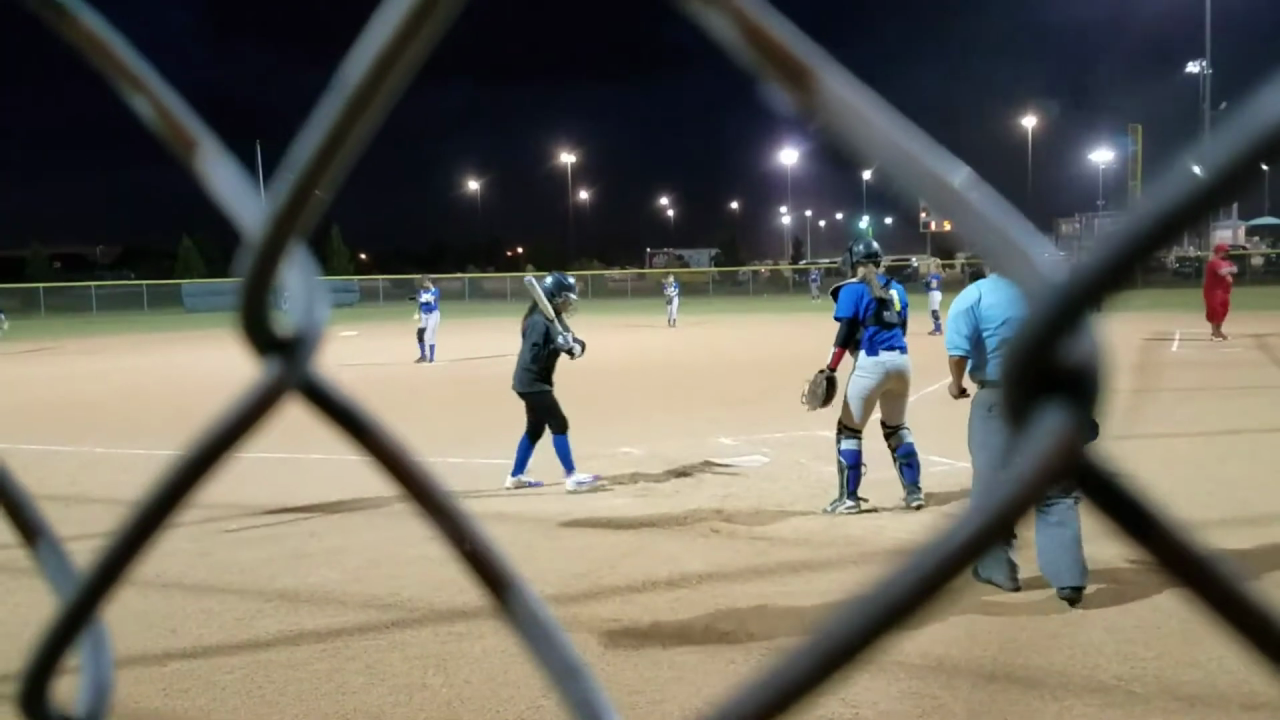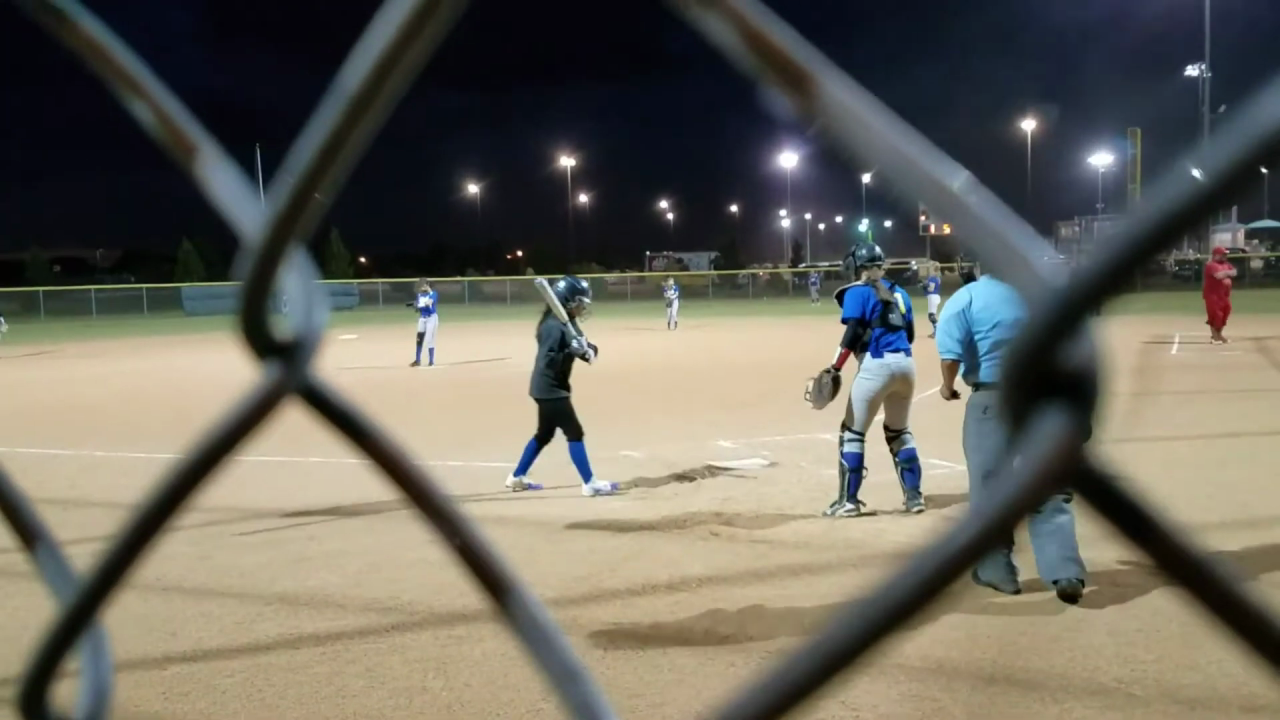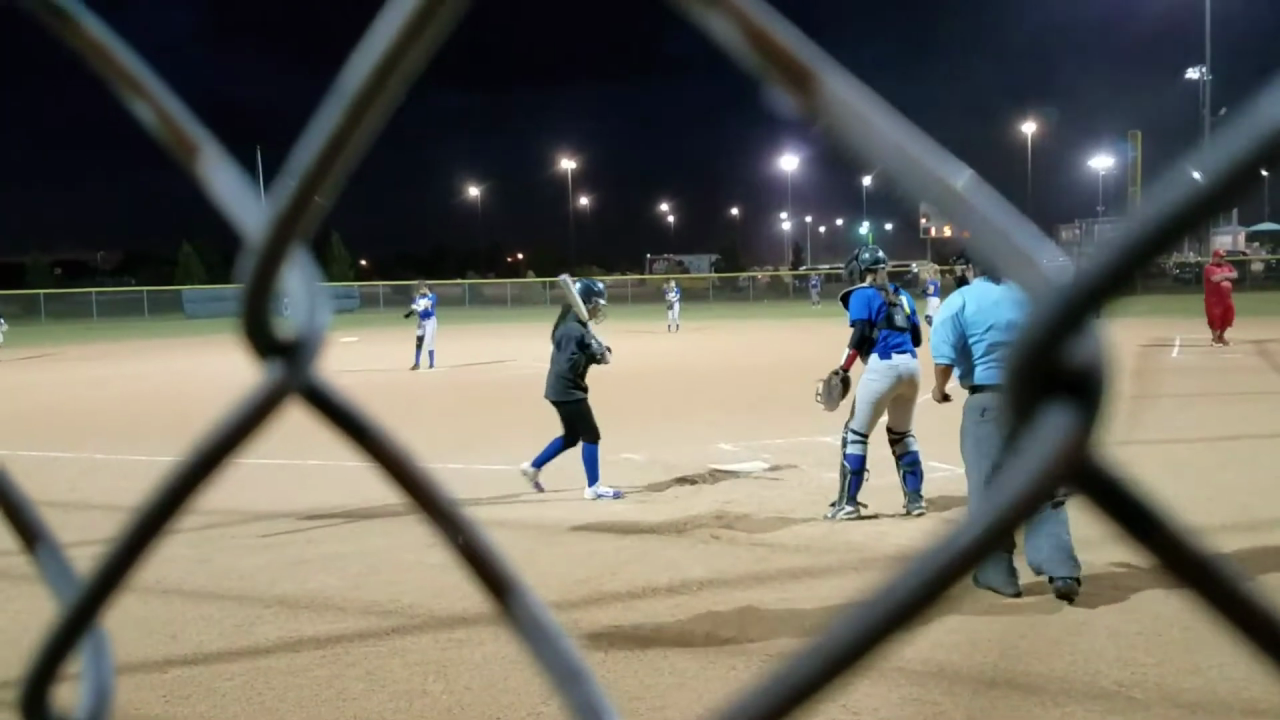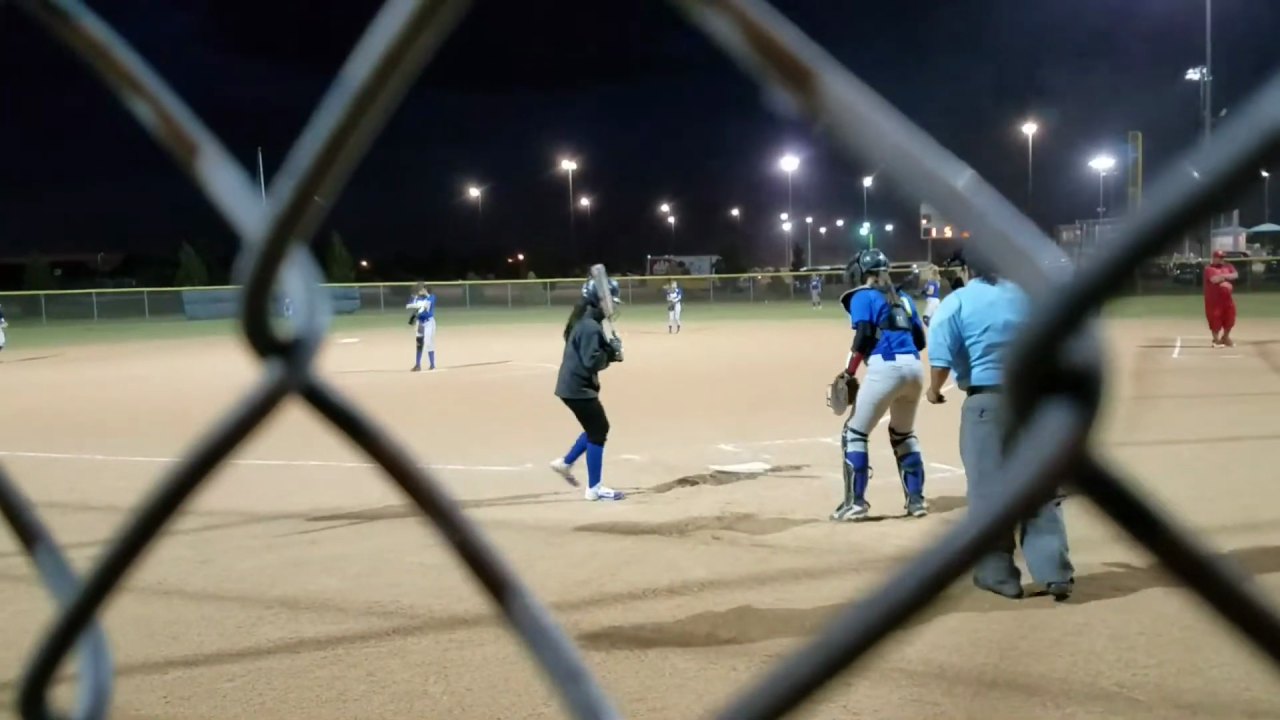
dt=0.1s
person 1, frame 1
left shoulder: (975, 295)
left elbow: (958, 350)
left wrist: (957, 382)
left hip: (997, 399)
left knee: (993, 484)
right knee: (1057, 490)
left ankle: (996, 566)
right ankle: (1069, 577)
person 1, frame 2
left shoulder: (965, 299)
left elbow: (950, 354)
left wrist: (948, 386)
left hip: (992, 400)
left knee: (989, 484)
right knee: (1050, 491)
left ankle: (997, 571)
right ankle: (1066, 573)
person 1, frame 3
left shoulder: (960, 301)
left elbow: (945, 357)
left wrist: (939, 387)
left hip: (989, 403)
left knee: (989, 488)
left ankle: (997, 572)
right ankle: (1062, 570)
person 1, frame 4
left shoulder: (956, 303)
right shoulder: (1031, 294)
left elbow: (942, 359)
left wrist: (934, 389)
left hip: (988, 402)
left knee: (990, 489)
left ankle: (999, 574)
right ankle: (1055, 573)
person 2, frame 1
left shoulder: (852, 289)
right shoulder: (896, 289)
left elbow: (846, 332)
right elbow: (901, 327)
left wrist: (830, 368)
left hip: (871, 363)
right hip: (901, 361)
left knee: (849, 430)
right knee: (897, 428)
left ankle: (849, 498)
right ankle: (913, 491)
person 2, frame 2
left shoulder: (856, 291)
right shoulder: (898, 292)
left elbow: (853, 332)
right elbow: (909, 334)
left wrist: (835, 367)
left hip: (877, 366)
right hip: (905, 364)
left knee: (852, 432)
right knee: (899, 431)
left ankle: (848, 500)
right ankle: (914, 496)
person 2, frame 3
left shoulder: (862, 294)
right shoulder: (902, 295)
left elbow: (861, 334)
right elbow: (916, 338)
left wrist: (843, 369)
left hip: (882, 367)
right hip: (910, 366)
left knee: (855, 434)
right knee: (902, 433)
left ankle: (848, 503)
right ankle: (915, 499)
person 2, frame 4
left shoulder: (863, 296)
right shoulder: (903, 298)
left elbow: (864, 336)
right elbow: (920, 340)
left wrist: (849, 372)
left hip: (885, 369)
right hip: (913, 368)
left knee: (854, 434)
right knee: (904, 434)
left ankle: (855, 503)
right ankle: (916, 501)
person 3, frame 1
left shoulder: (556, 320)
right shoulder: (538, 322)
left elbow: (573, 342)
right elbow: (533, 356)
left wrist: (576, 346)
right wrist: (557, 347)
left hip: (539, 382)
right hip: (531, 382)
left knee: (534, 429)
right knee: (559, 425)
left ankle: (516, 476)
right ankle: (571, 476)
person 3, frame 2
left shoulder: (568, 325)
right shoulder: (554, 327)
left elbow: (582, 347)
right elbow: (548, 362)
left wrist: (588, 350)
right wrist: (572, 352)
left hip: (551, 388)
right hip: (550, 389)
left knee: (544, 433)
right knee: (574, 432)
left ankle: (517, 477)
right ankle: (590, 483)
person 3, frame 3
left shoulder: (580, 325)
right shoulder: (572, 329)
left elbow: (593, 351)
right elbow: (570, 365)
left wrist: (602, 353)
right wrist: (593, 354)
left hip: (566, 389)
right hip: (567, 390)
left knee: (571, 436)
right knee: (590, 434)
left ankle: (533, 467)
right ankle: (594, 487)
person 3, frame 4
left shoulder: (584, 323)
right shoulder: (590, 328)
left elbow: (594, 354)
right elbow: (592, 362)
left wrist: (613, 349)
right wrist: (612, 349)
left hip: (576, 387)
right hip: (578, 388)
left knee: (598, 428)
right knee: (597, 433)
left ankle: (565, 462)
right ankle: (593, 488)
